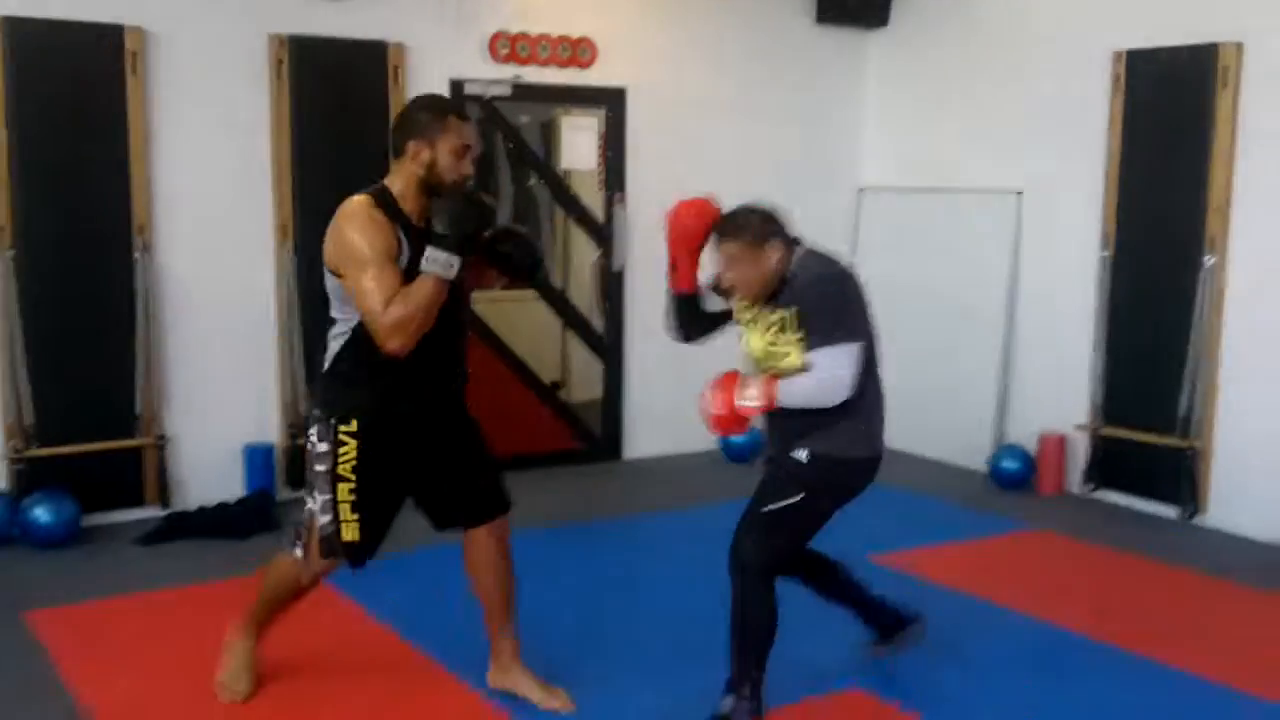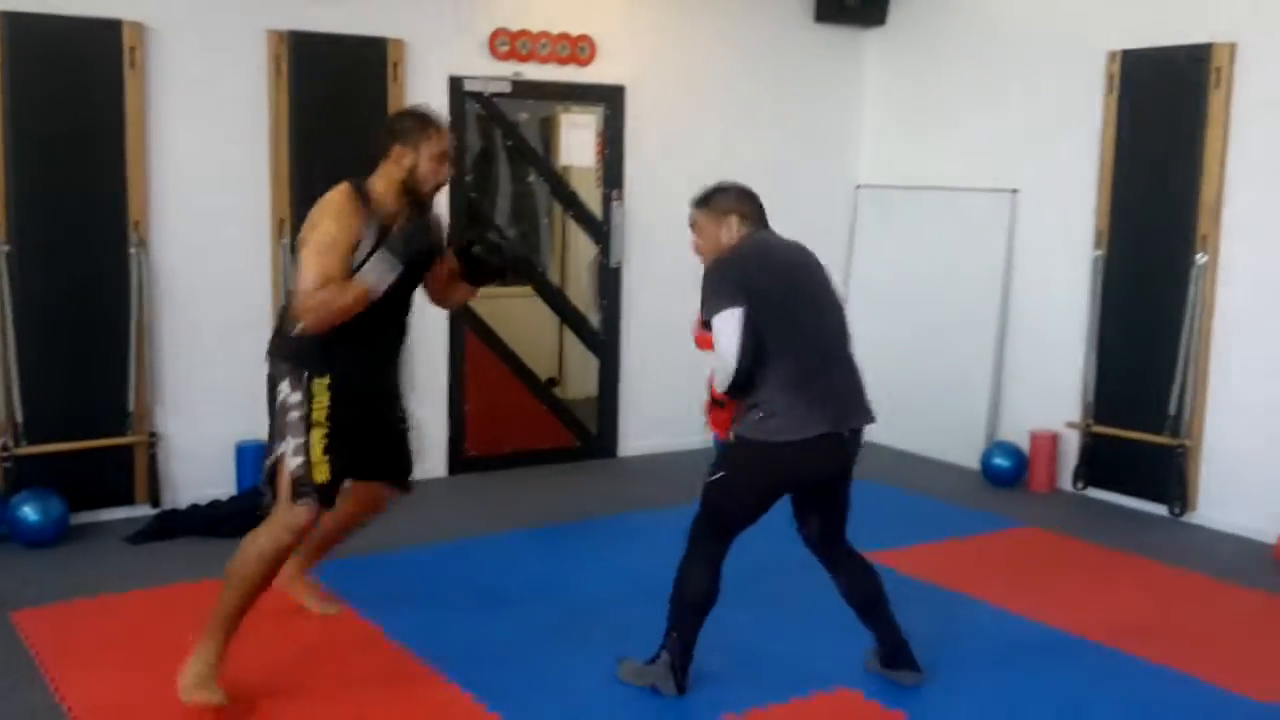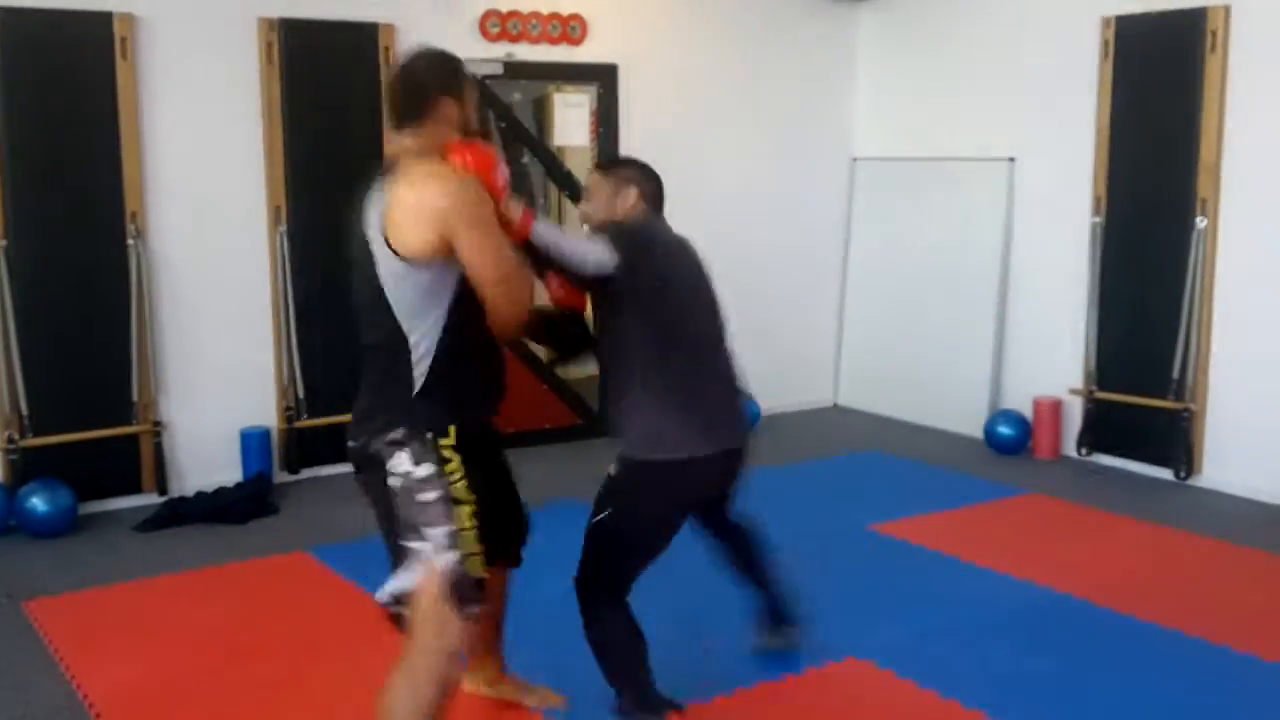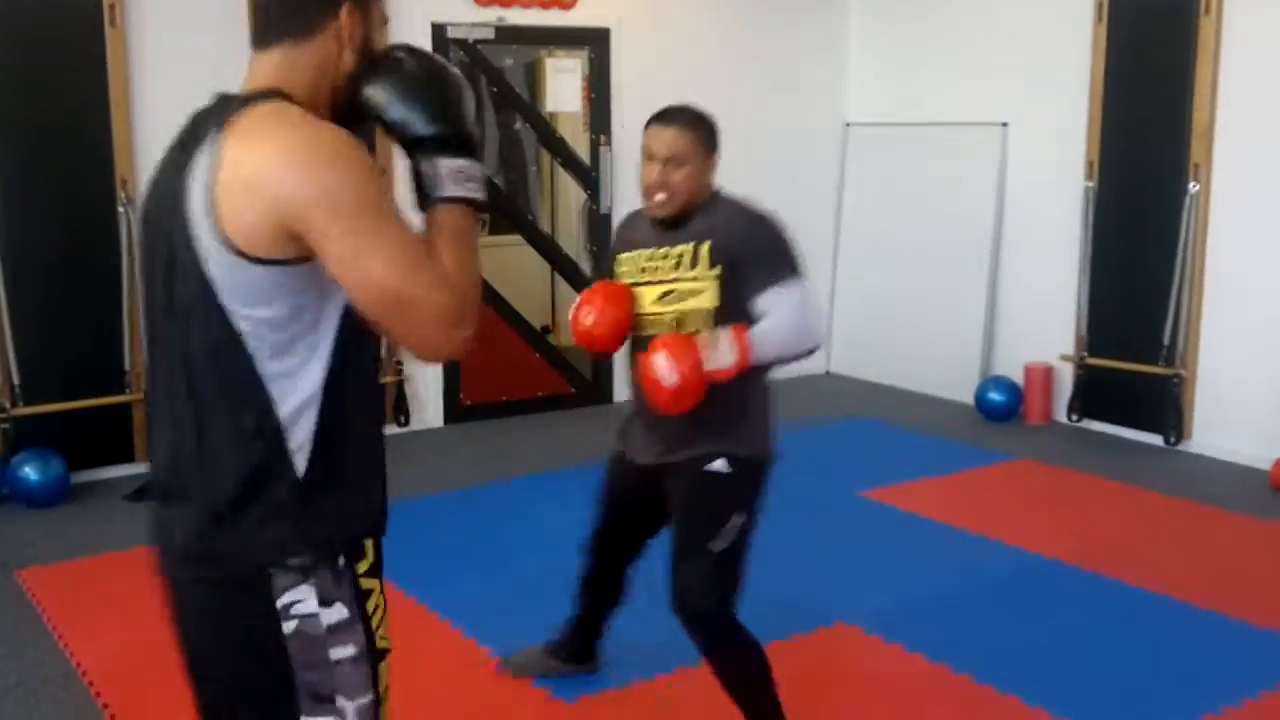
dt=0.7s
person 1, frame 1
left shoulder: (435, 212)
right shoulder: (364, 223)
right elbow: (396, 333)
left wrist: (498, 254)
right wrist: (445, 248)
left hip: (433, 399)
right hip: (358, 413)
left knee: (487, 523)
right knee: (321, 554)
left ankle: (508, 665)
right ankle: (246, 638)
person 1, frame 2
left shoulder: (419, 218)
right shoulder: (341, 211)
left elbow: (444, 291)
right elbow: (311, 310)
left wrist: (474, 271)
right wrist: (390, 261)
left hip: (370, 375)
right hip: (314, 374)
left knee: (377, 486)
right knee: (298, 513)
left ankle: (299, 571)
right ankle: (206, 654)
person 1, frame 3
left shoulder: (396, 192)
right shoulder: (443, 190)
right elbow: (509, 306)
left hip: (439, 425)
right hip: (417, 438)
left knee: (498, 550)
right knee: (441, 631)
person 1, frame 4
left shoulder: (204, 145)
right shoulder: (307, 152)
right elbow: (442, 325)
right wrist: (450, 161)
left hip: (207, 523)
right hip: (286, 542)
person 2, frame 1
left shoulder: (822, 285)
right shoulder: (755, 284)
left elbow: (833, 384)
right elbow: (687, 325)
left wrist: (753, 392)
right wrist: (683, 259)
left hip: (836, 451)
right hip: (804, 447)
left knee: (749, 558)
right knee: (782, 552)
right ankle: (888, 620)
person 2, frame 2
left shoulder: (727, 268)
right shoulder: (804, 260)
left elbow: (731, 360)
left wrist: (723, 393)
left hip: (776, 435)
right hip: (840, 429)
left knee: (708, 540)
right knee: (828, 543)
left ankle: (671, 665)
right ankle: (897, 656)
person 2, frame 3
left shoulder: (635, 239)
right shoulder: (664, 251)
left elbow: (576, 255)
left wrist: (507, 213)
left hip: (662, 455)
right hip: (722, 440)
left knee: (599, 586)
right knee: (717, 521)
right ankle: (778, 618)
person 2, frame 4
left shoulder: (746, 232)
right shoulder: (632, 231)
left elbow: (800, 328)
right elbow: (601, 315)
left wrist: (717, 352)
right wrist: (595, 318)
left hip: (723, 450)
right hip: (647, 439)
left knee: (700, 605)
right knee: (605, 554)
right ankle: (576, 647)
